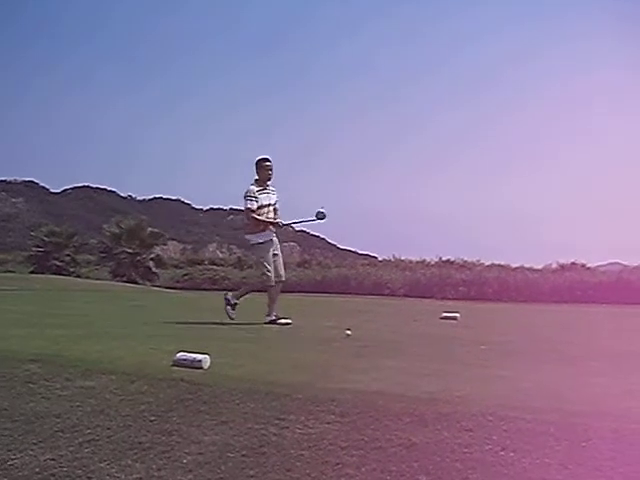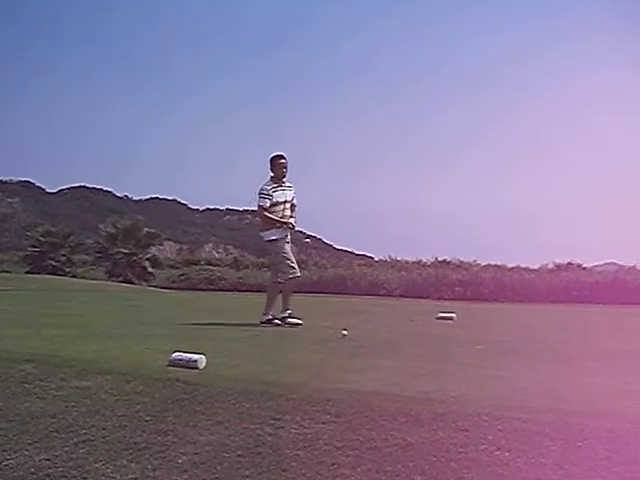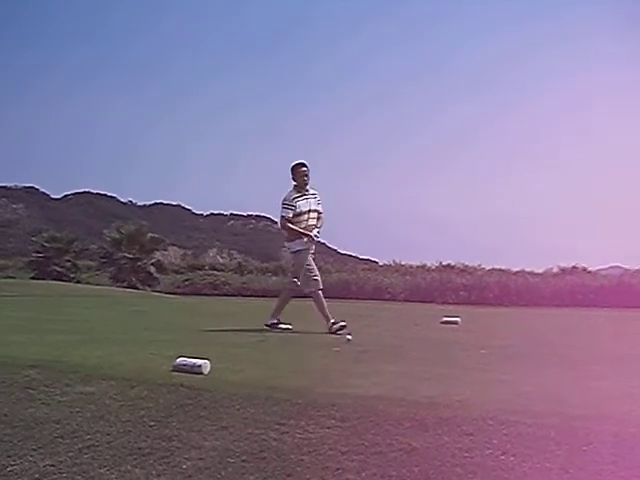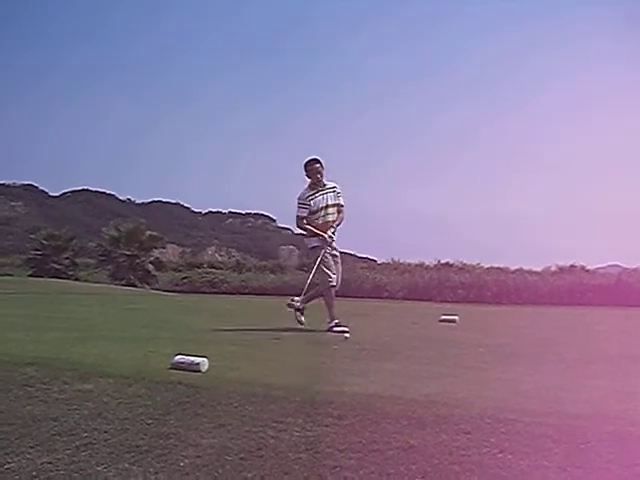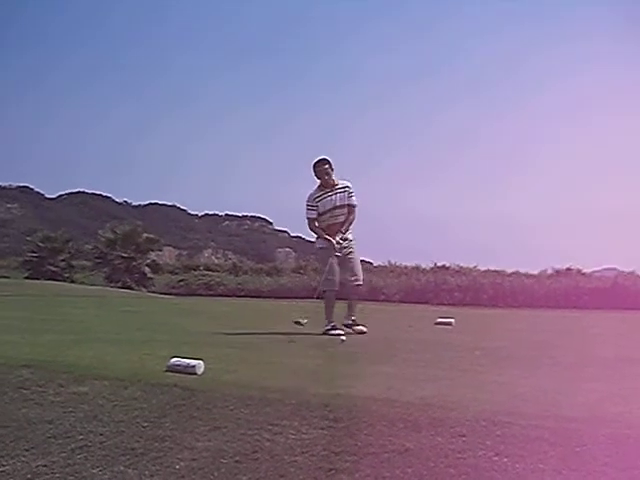
dt=0.2s
person 1, frame 1
left shoulder: (272, 191)
right shoulder: (252, 191)
right elbow: (248, 215)
left wrist: (277, 221)
right wrist: (271, 222)
left hip: (272, 237)
right hip: (259, 239)
left knee: (279, 277)
right knee: (268, 279)
left ankle: (271, 315)
right ankle: (233, 297)
person 1, frame 2
left shoulder: (289, 187)
right shoulder: (266, 188)
left elbow: (293, 209)
right elbow: (261, 213)
left wrist: (292, 219)
right wrist: (281, 220)
left hip: (285, 235)
right hip: (273, 236)
left knee: (278, 277)
right knee: (291, 272)
left ankle: (267, 314)
right ankle: (285, 312)
person 1, frame 3
left shoulder: (314, 194)
right shoulder: (290, 199)
left elbow: (319, 218)
right elbow: (284, 224)
left wrist: (314, 231)
right wrist: (304, 233)
left hip: (310, 244)
right hip: (298, 245)
left knee: (294, 284)
right knee: (314, 284)
left ankle: (274, 318)
right ankle: (330, 322)
person 1, frame 4
left shoulder: (334, 188)
right shoulder: (304, 196)
left elbow: (340, 214)
right elbow: (300, 223)
left wrist: (331, 229)
right wrist: (319, 234)
left hip: (331, 239)
right hip: (316, 241)
left knee: (334, 281)
right knee: (328, 281)
left ankle: (300, 302)
right ankle: (333, 320)
person 1, frame 5
left shoulder: (346, 188)
right shoulder: (312, 197)
left elbow: (352, 214)
right elbow: (311, 224)
left wrist: (340, 233)
right wrist: (328, 239)
left hip: (345, 240)
right hip: (325, 243)
left knee: (356, 280)
right knee: (330, 284)
left ankle: (350, 318)
right ankle: (329, 323)
